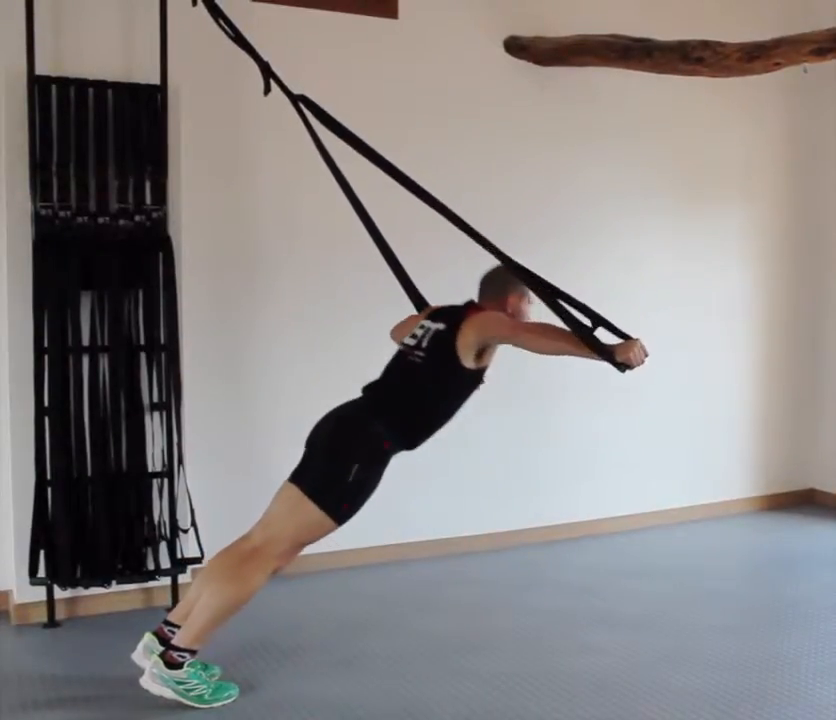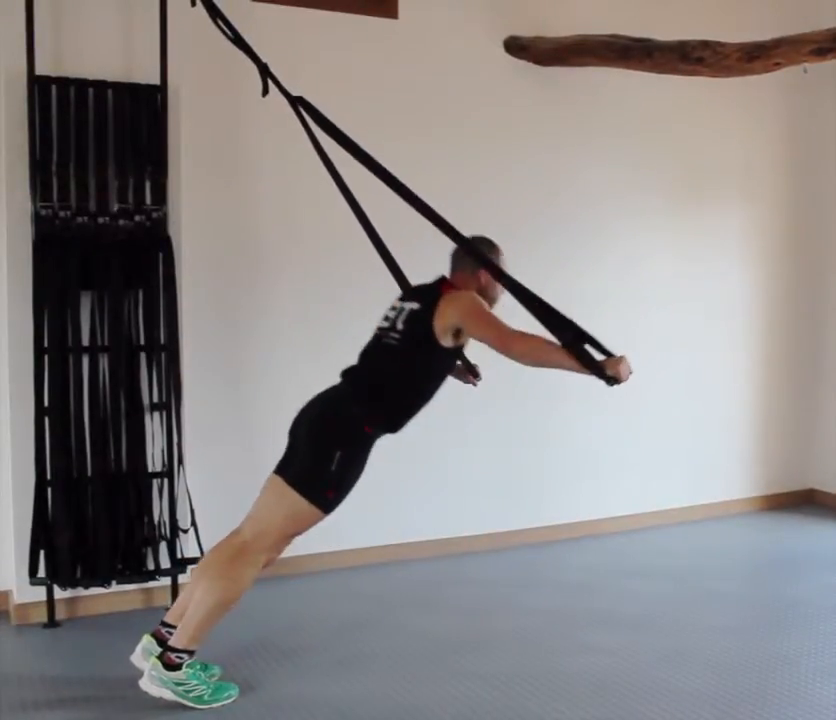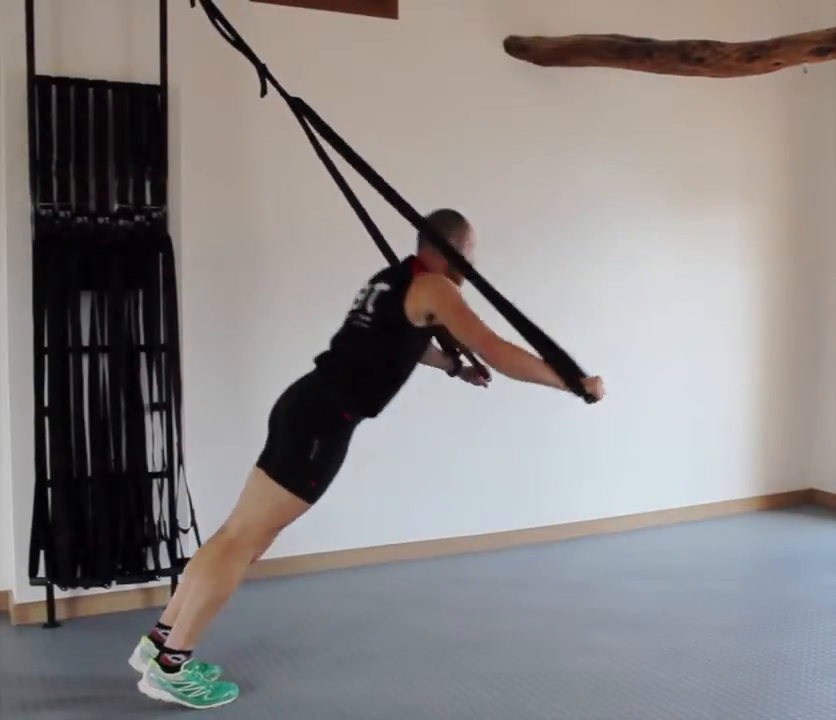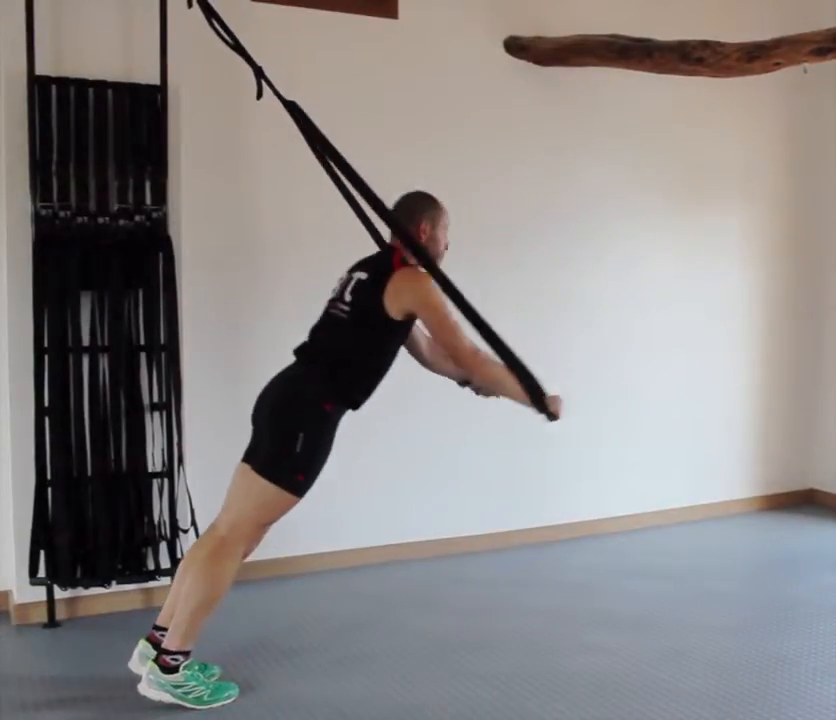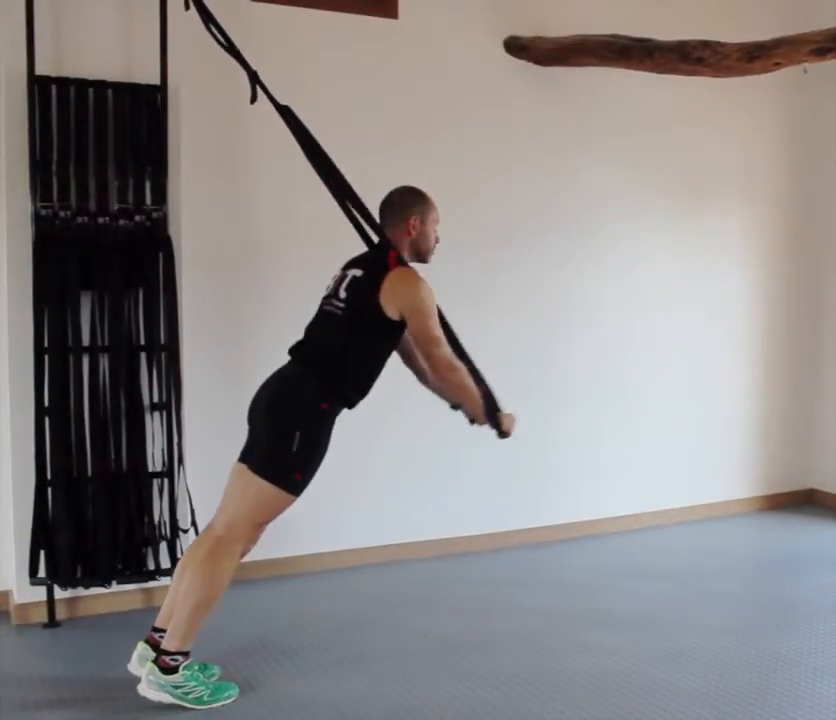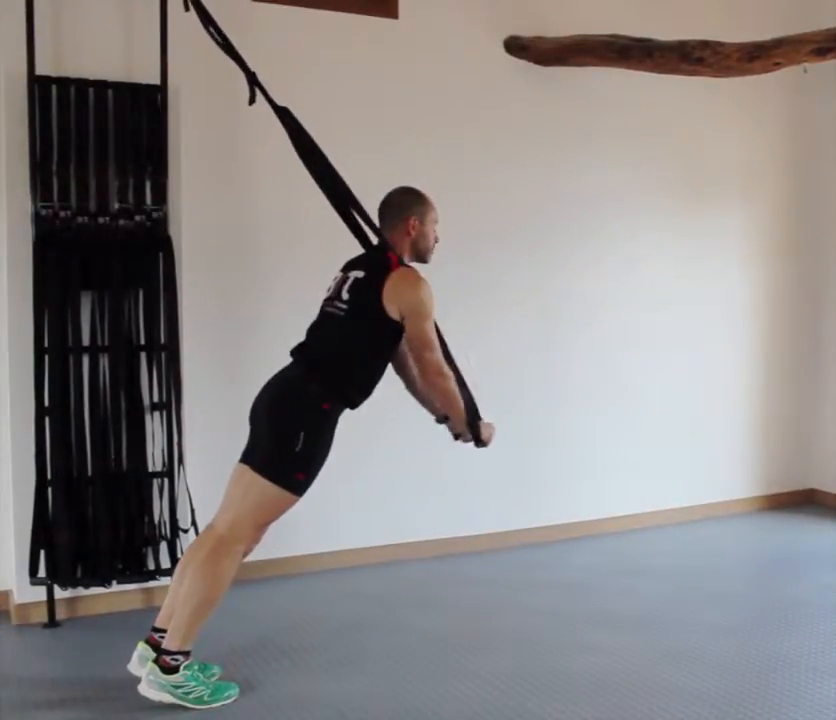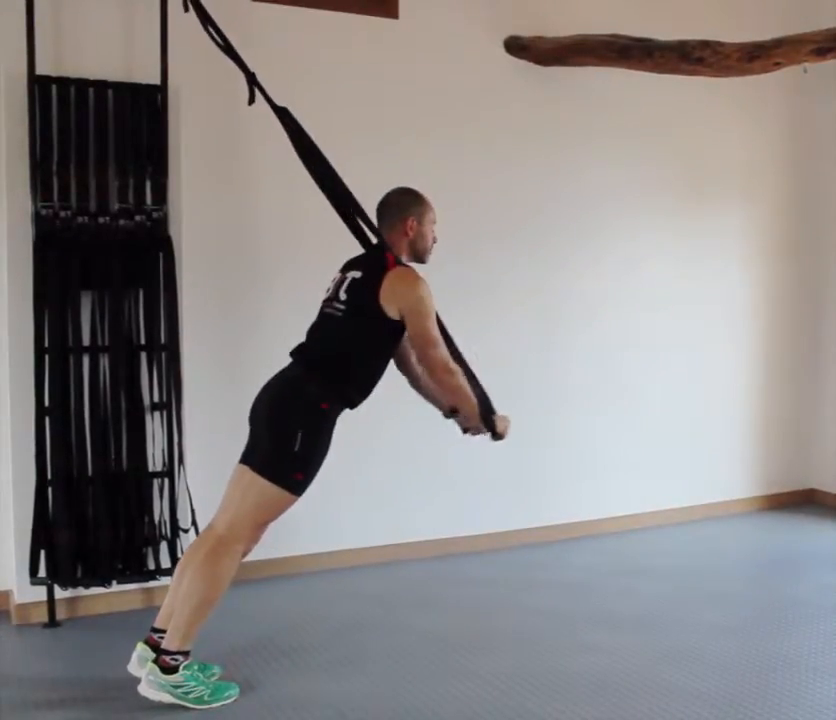
dt=0.2s
person 1, frame 1
left shoulder: (443, 316)
right shoulder: (484, 324)
left elbow: (398, 331)
right elbow: (533, 336)
right wrist: (614, 352)
left hip: (347, 429)
right hip: (361, 446)
left knee: (265, 543)
right knee: (269, 548)
left ankle: (164, 639)
right ankle: (174, 663)
person 1, frame 2
left shoulder: (419, 296)
right shoulder: (460, 304)
right elbow: (518, 346)
left wrist: (450, 366)
right wrist: (601, 366)
left hip: (329, 417)
right hip: (344, 432)
left knee: (254, 537)
right knee: (259, 543)
left ankle: (163, 641)
right ankle: (172, 665)
person 1, frame 3
left shoulder: (393, 279)
right shoulder: (434, 287)
right elbow: (497, 350)
left wrist: (460, 369)
right wrist: (575, 384)
left hip: (309, 404)
right hip: (324, 419)
left knee: (241, 533)
right knee: (245, 537)
left ankle: (160, 643)
right ankle: (170, 665)
person 1, frame 4
left shoulder: (372, 270)
right shoulder: (413, 282)
left elbow: (418, 344)
right elbow: (468, 355)
left wrist: (468, 380)
right wrist: (536, 399)
left hip: (292, 398)
right hip: (307, 411)
left knee: (231, 530)
right knee: (235, 535)
left ankle: (158, 645)
right ankle: (168, 667)
person 1, frame 5
left shoulder: (362, 269)
right shoulder: (407, 283)
left elbow: (412, 353)
right elbow: (443, 365)
left wrist: (460, 403)
right wrist: (487, 416)
left hip: (287, 396)
right hip: (303, 411)
left knee: (228, 531)
right knee: (233, 535)
left ankle: (157, 645)
right ankle: (168, 667)
person 1, frame 6
left shoulder: (361, 270)
right shoulder: (408, 284)
left elbow: (403, 359)
right elbow: (433, 370)
left wrist: (441, 415)
right wrist: (467, 424)
left hip: (288, 398)
right hip: (305, 413)
left knee: (229, 531)
right knee: (234, 536)
left ankle: (157, 645)
right ankle: (169, 667)
person 1, frame 7
left shoulder: (361, 270)
right shoulder: (406, 282)
left elbow: (407, 358)
right elbow: (438, 365)
left wrist: (451, 409)
right wrist: (483, 417)
left hip: (287, 398)
right hip: (304, 413)
left knee: (231, 532)
right knee: (234, 534)
left ankle: (156, 645)
right ankle: (168, 666)
